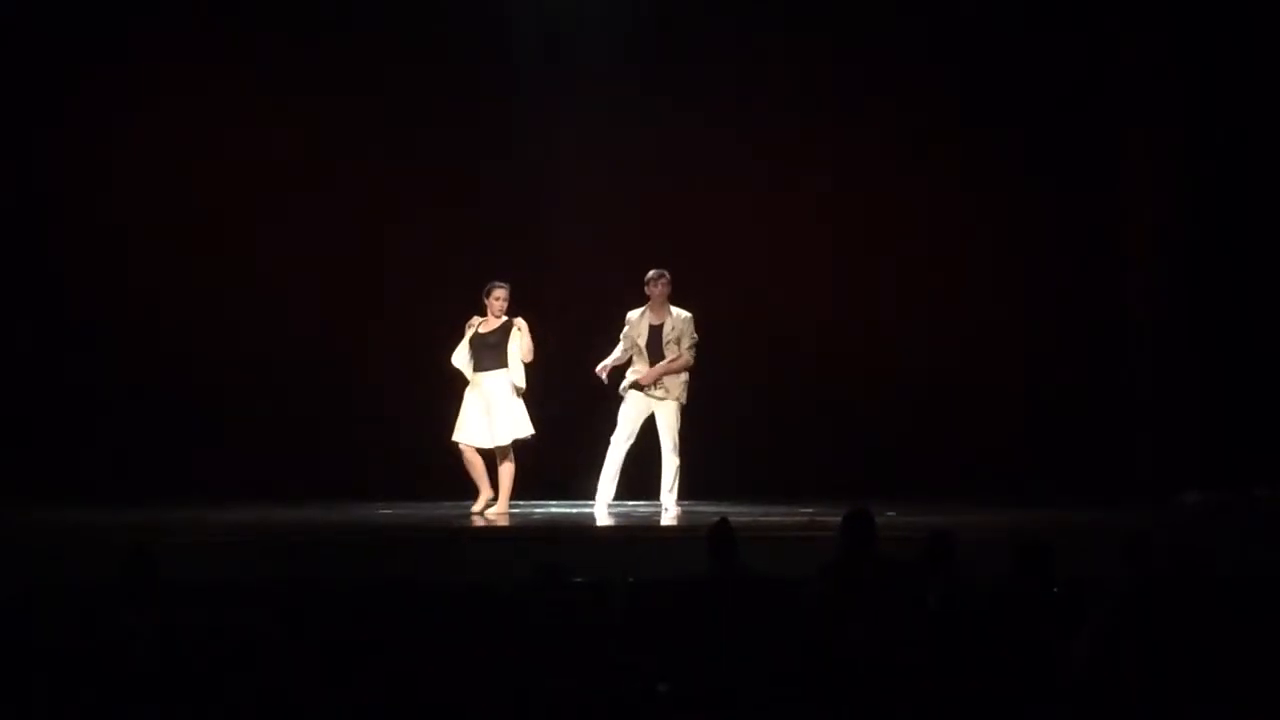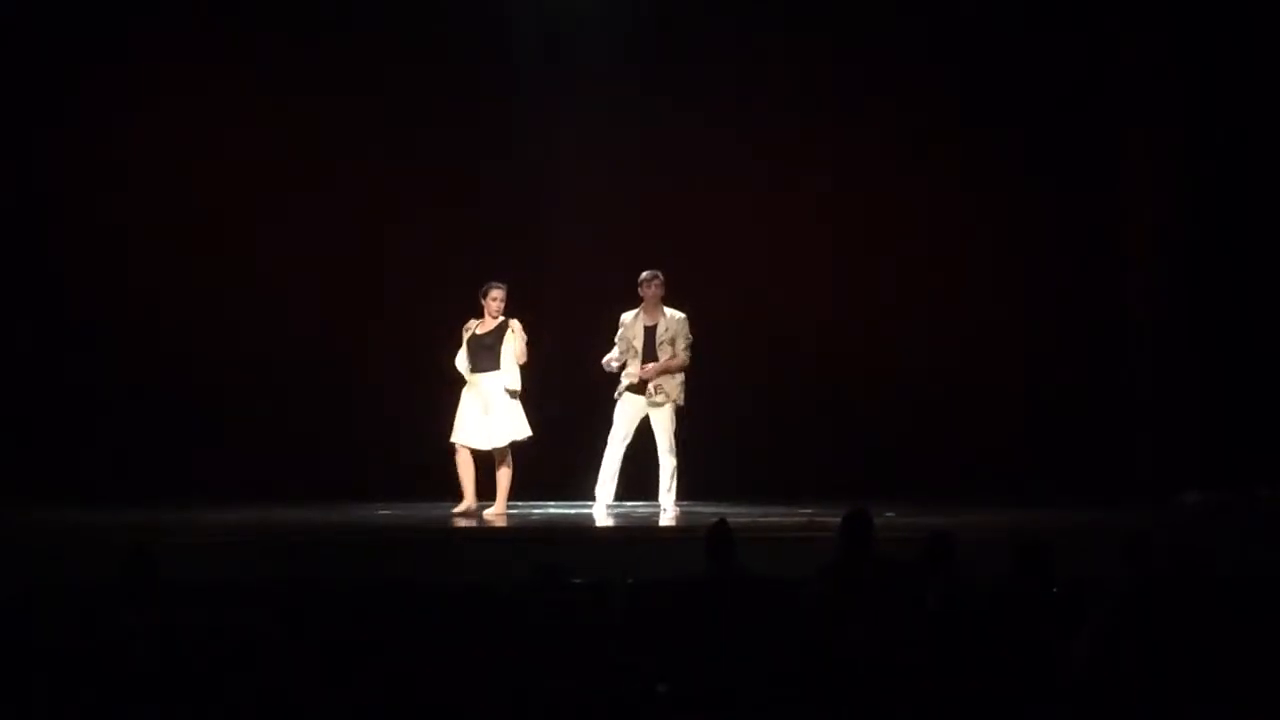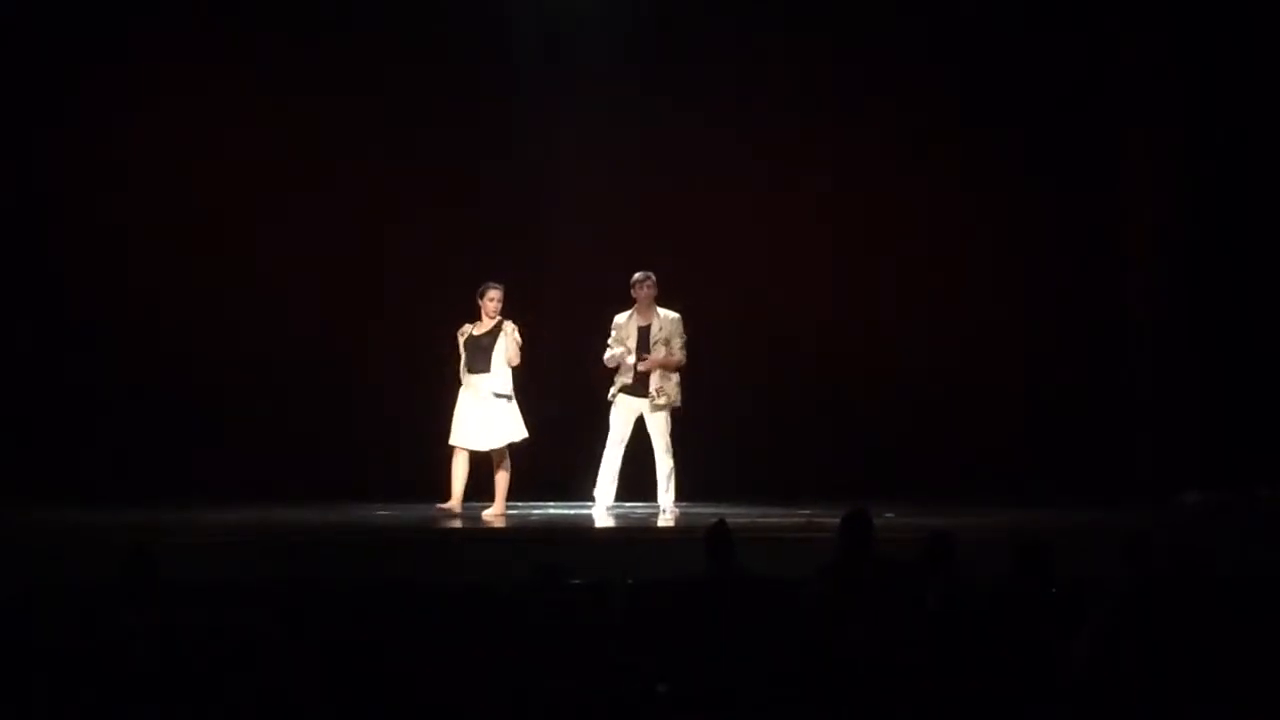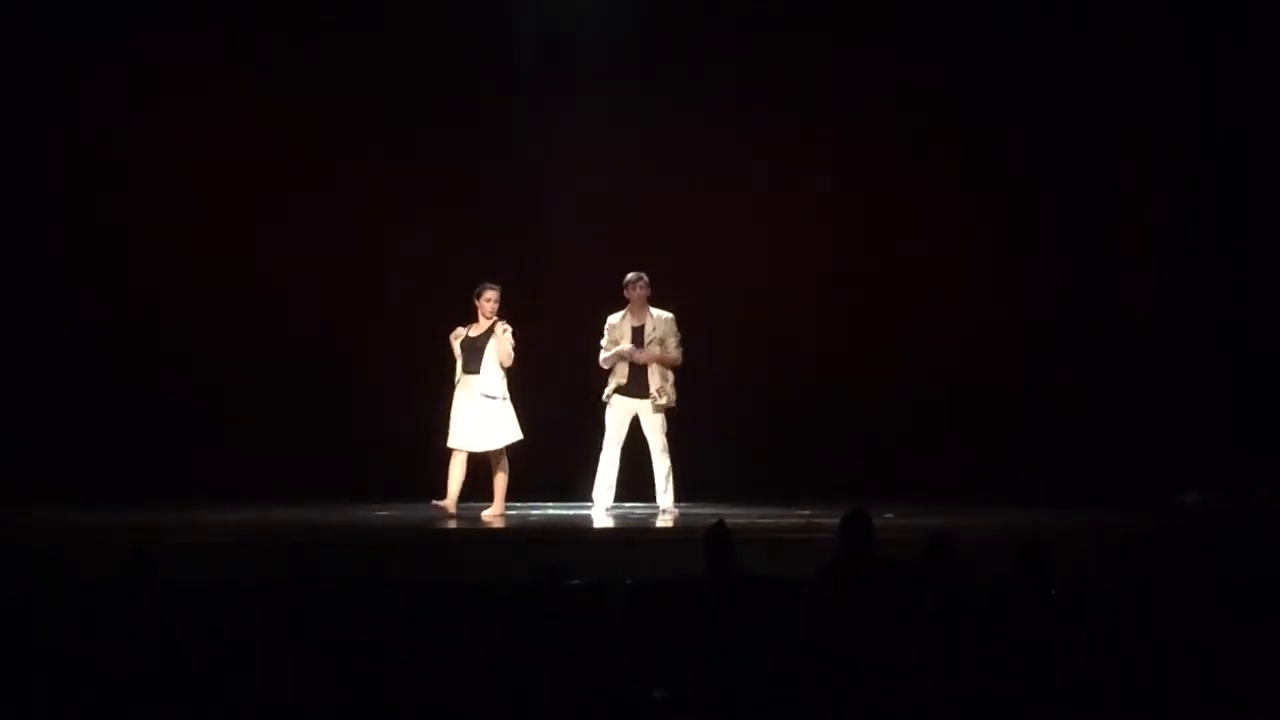
dt=0.1s
person 1, frame 1
left shoulder: (683, 319)
right shoulder: (634, 318)
left elbow: (688, 359)
right elbow: (624, 348)
left wrist: (657, 371)
right wrist: (608, 362)
left hip: (668, 390)
right hip: (638, 388)
left knee: (670, 446)
right knee: (620, 440)
left ankle: (669, 501)
right ankle: (603, 498)
person 1, frame 2
left shoulder: (677, 320)
right shoulder: (627, 319)
left elbow: (684, 359)
right elbow: (617, 352)
left wrist: (658, 368)
right wrist: (611, 359)
left hip: (662, 393)
right hip: (632, 390)
left knee: (666, 447)
right knee: (615, 442)
left ankle: (668, 502)
right ankle: (602, 499)
person 1, frame 3
left shoulder: (671, 320)
right shoulder: (621, 321)
left elbow: (680, 358)
right elbow: (610, 356)
left wrist: (658, 362)
right wrist: (613, 356)
left hip: (658, 394)
right hip: (626, 392)
left knee: (663, 448)
right knee: (614, 445)
left ankle: (666, 503)
right ankle: (602, 501)
person 1, frame 4
left shoulder: (665, 319)
right shoulder: (614, 321)
left elbow: (676, 357)
right elbow: (603, 361)
left wrist: (655, 356)
right wrist: (618, 352)
left hip: (651, 395)
right hip: (621, 393)
left knee: (659, 448)
right knee: (611, 446)
left ankle: (666, 503)
right ankle: (601, 502)
person 2, frame 1
left shoulder: (512, 327)
right shoulder: (477, 326)
left elbow: (527, 356)
right elbow: (467, 357)
left wrist: (525, 328)
right wrist: (467, 330)
left hip: (501, 387)
right hip: (476, 388)
left knee: (503, 447)
right knee: (466, 446)
left ankle: (503, 502)
right ankle: (485, 490)
person 2, frame 2
left shoulder: (509, 327)
right shoulder: (475, 327)
left elbow: (521, 358)
left wrist: (518, 332)
right wrist: (465, 334)
left hip: (498, 390)
right hip: (473, 389)
left knee: (500, 449)
right knee: (461, 445)
left ankle: (501, 503)
right ankle: (469, 498)
person 2, frame 3
left shoulder: (504, 328)
right shoulder: (472, 329)
left elbow: (514, 360)
left wrist: (511, 335)
right wrist: (460, 339)
left hip: (493, 392)
right hip: (469, 391)
left knee: (498, 450)
right knee: (460, 447)
left ankle: (499, 504)
right ankle: (456, 500)
person 2, frame 4
left shoulder: (501, 328)
right shoulder: (467, 330)
left elbow: (507, 361)
left wrist: (502, 335)
right wrist: (453, 342)
left hip: (489, 393)
right hip: (465, 392)
left knee: (496, 451)
right knee: (458, 449)
left ankle: (498, 504)
right ankle: (451, 501)
